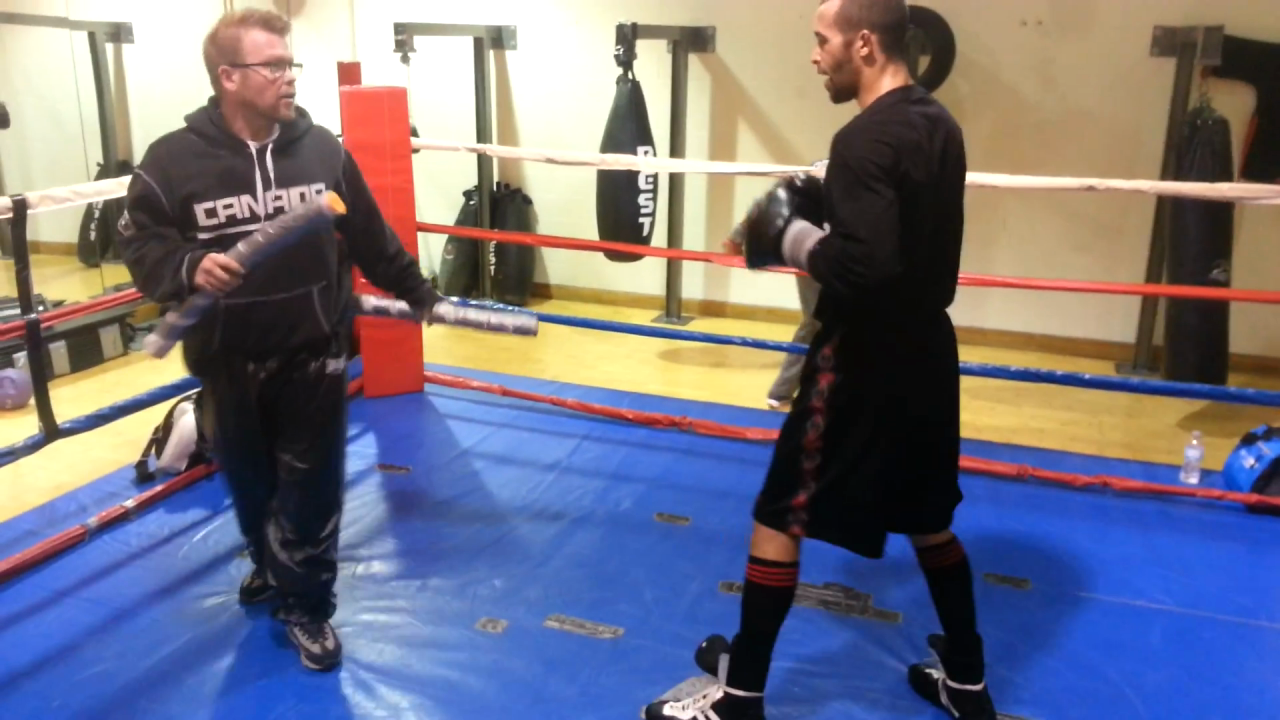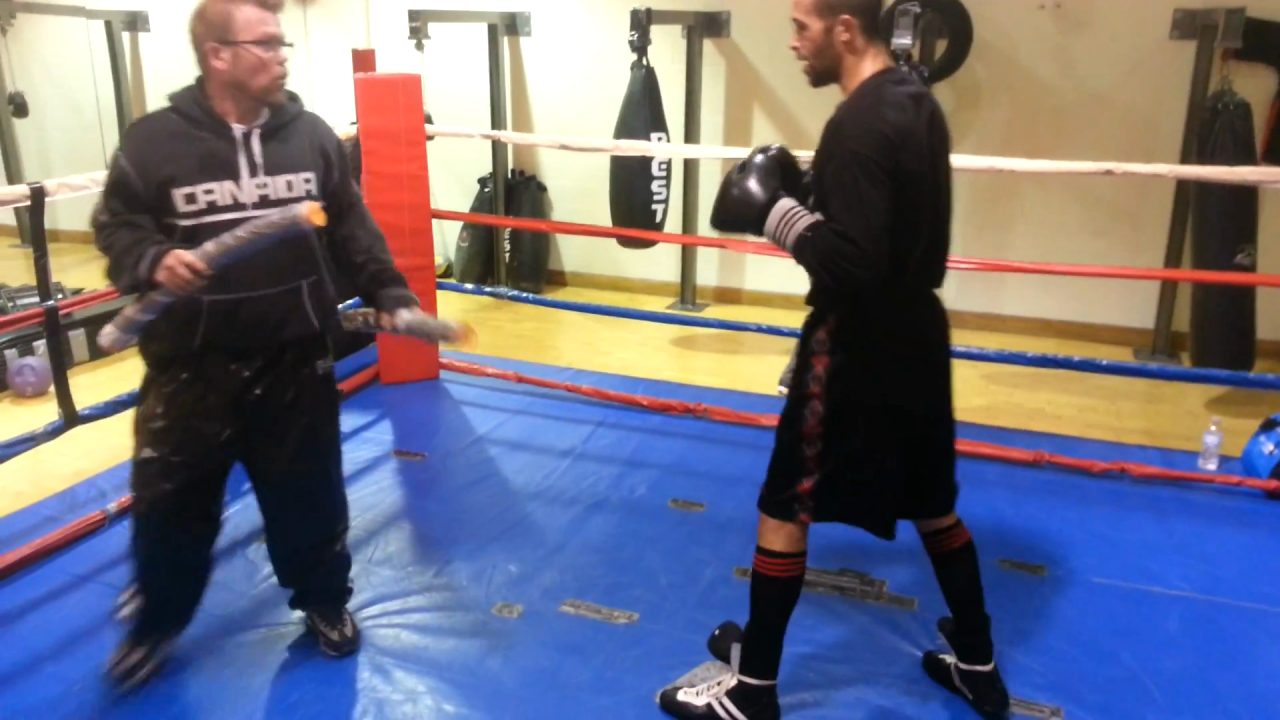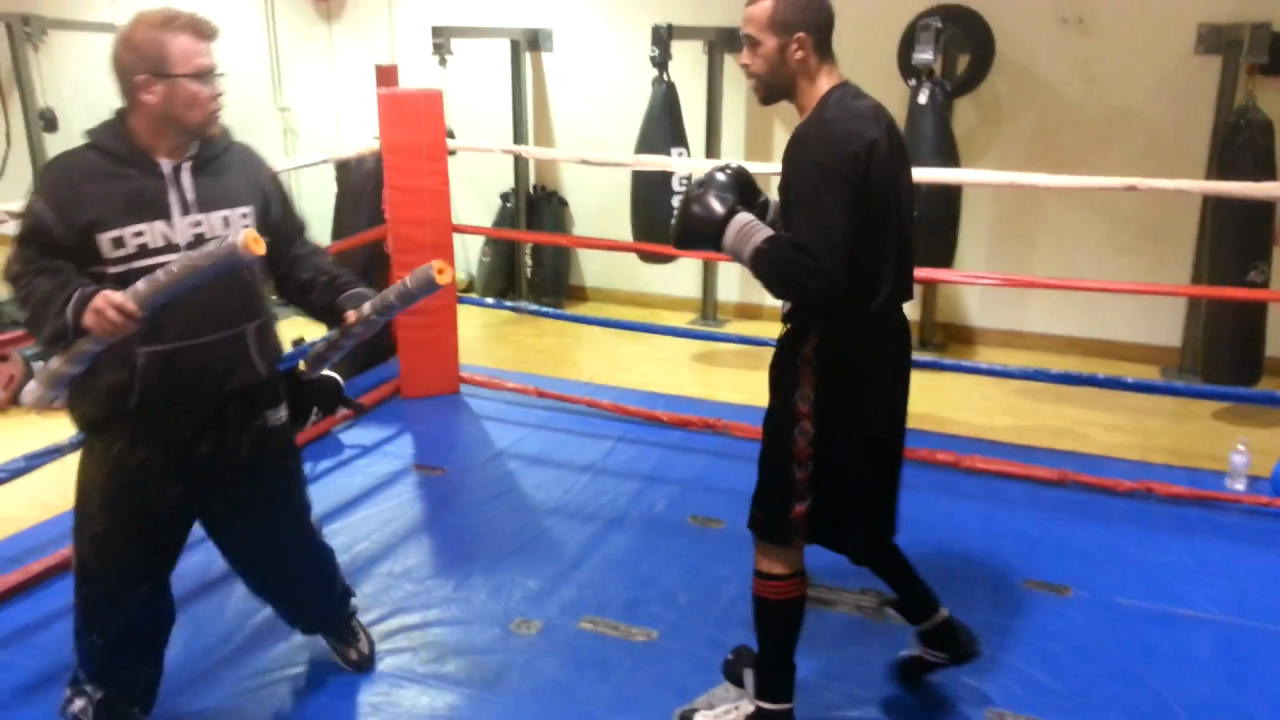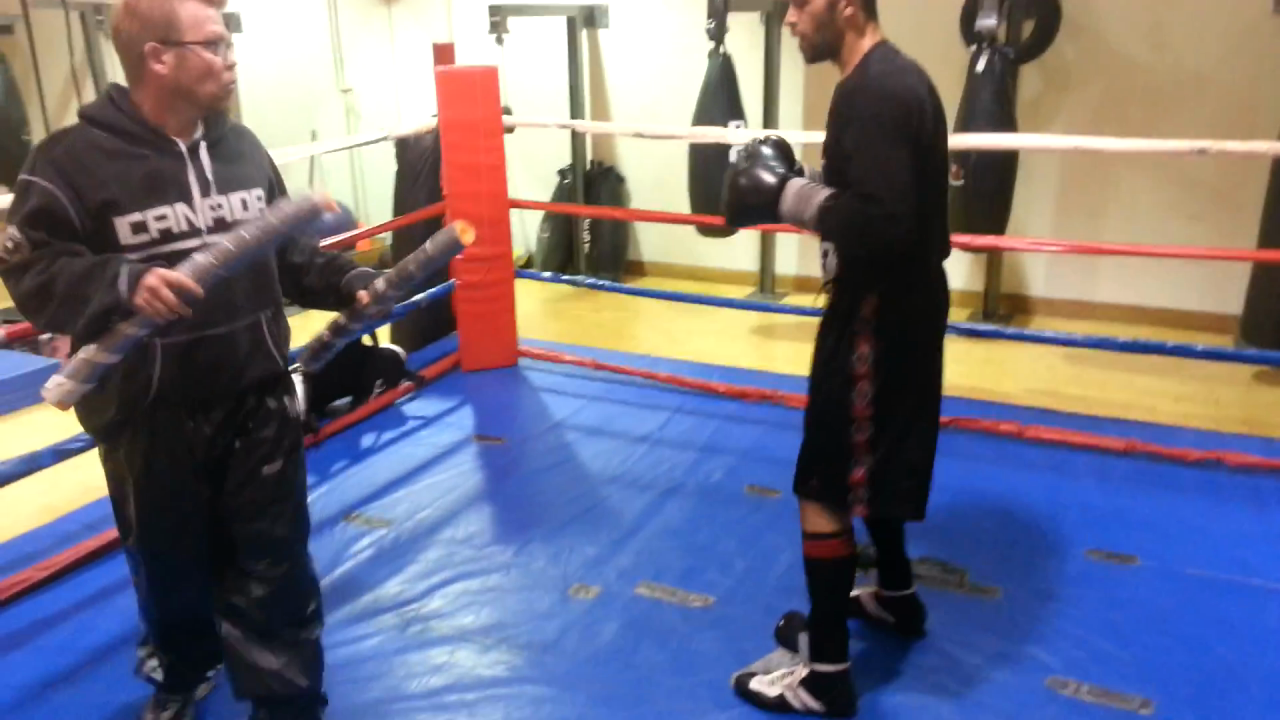
dt=0.3s
person 1, frame 1
left shoulder: (867, 140)
right shoulder: (939, 127)
left elbow: (867, 265)
left wrist: (793, 236)
right wrist: (822, 215)
left hip: (864, 358)
right hip: (927, 351)
left knee: (779, 519)
right knee: (927, 519)
person 1, frame 2
left shoulder: (860, 125)
right shoulder: (916, 105)
left elbow: (854, 264)
left wrist: (775, 214)
right wrist: (807, 201)
left hip: (858, 342)
right hip: (913, 331)
left knee: (783, 506)
right knee: (930, 504)
person 1, frame 3
left shoulder: (823, 141)
right shoulder: (866, 118)
left elbow: (811, 278)
left wrist: (733, 227)
right wrist: (766, 218)
left hip: (833, 357)
right hip: (875, 344)
left knee: (778, 532)
right knee: (849, 511)
right ankle: (936, 628)
person 1, frame 4
left shoulder: (874, 93)
right shoulder: (890, 80)
left elbow: (881, 225)
left wrist: (789, 196)
right wrist: (802, 193)
left hip: (879, 315)
right hip: (894, 306)
left knee: (824, 489)
right knee: (870, 466)
right ankle: (894, 595)
person 2, frame 1
left shoulder: (322, 148)
right shoulder: (173, 159)
left elbow: (371, 236)
right elbow: (141, 244)
left wrist: (418, 293)
right wrist: (189, 270)
left hip: (312, 354)
right hip: (228, 360)
left knee: (308, 485)
right knee: (250, 477)
left ankle: (304, 607)
right ankle: (271, 561)
person 2, frame 2
left shoulder: (311, 136)
right shoulder: (153, 141)
left elbow: (350, 228)
right elbow: (117, 228)
left wrist: (390, 294)
right wrist: (153, 262)
left hip: (296, 358)
right hip: (191, 365)
left knee: (307, 494)
right knee: (170, 507)
left ankle: (323, 600)
right ankle: (153, 623)
person 2, frame 3
left shoulder: (243, 168)
right shoulder: (73, 180)
left elbow: (294, 257)
left wrist: (345, 299)
right wrist: (78, 308)
left hip: (245, 410)
right hip: (131, 426)
left knee: (282, 540)
right knee: (116, 578)
left ankle: (334, 619)
person 2, frame 4
left shoulder: (242, 150)
right shoulder: (74, 159)
left elbow: (290, 250)
left wrist: (348, 283)
right wrist: (124, 284)
left hip: (256, 400)
right hip: (149, 416)
left knee: (272, 557)
right knee: (169, 560)
